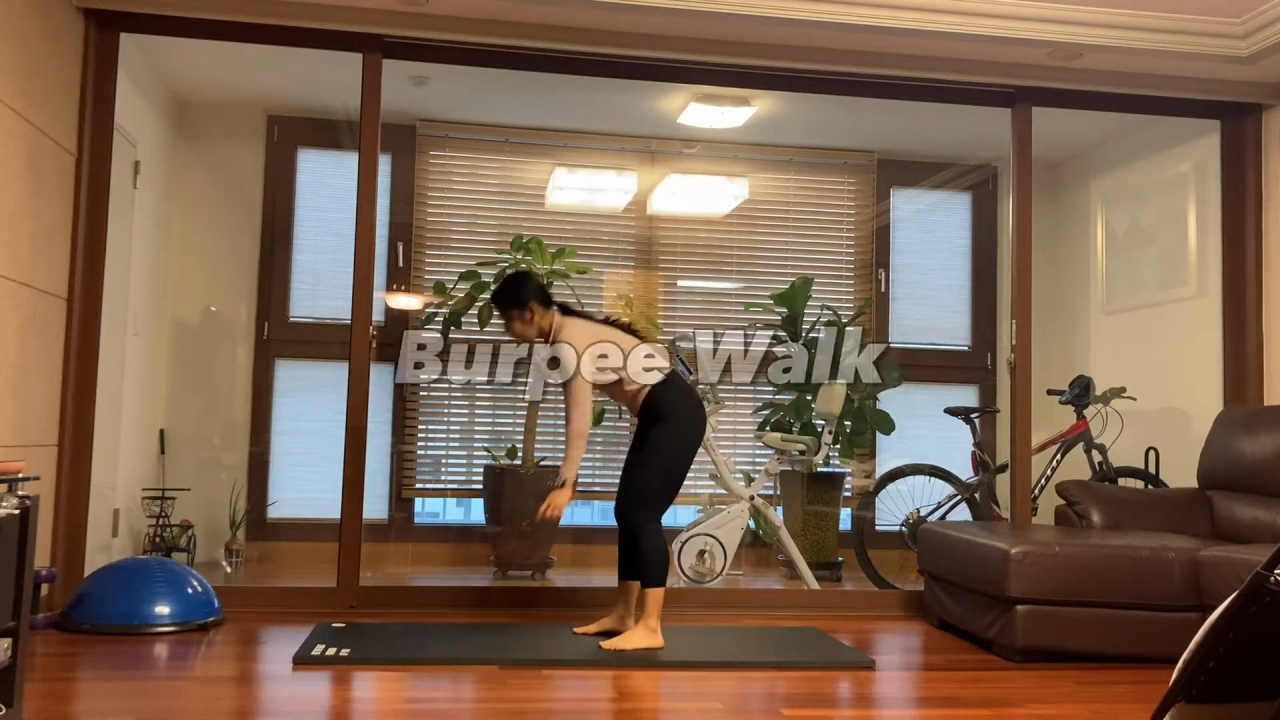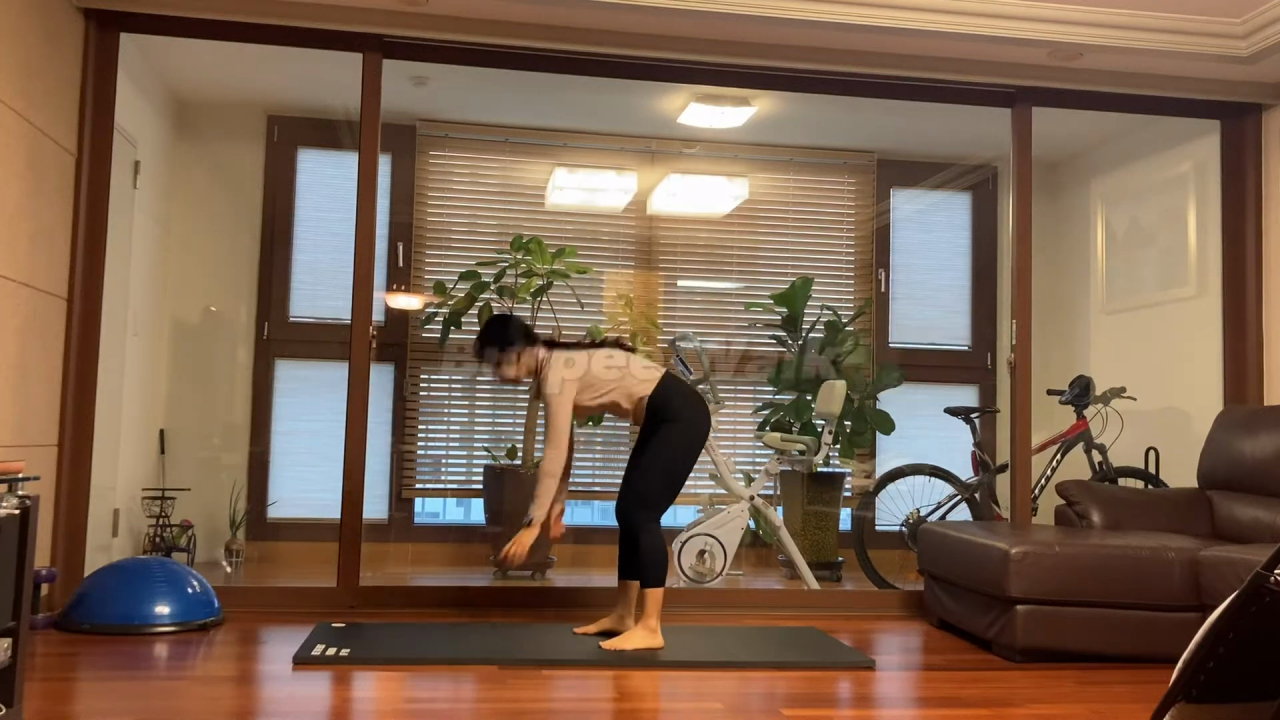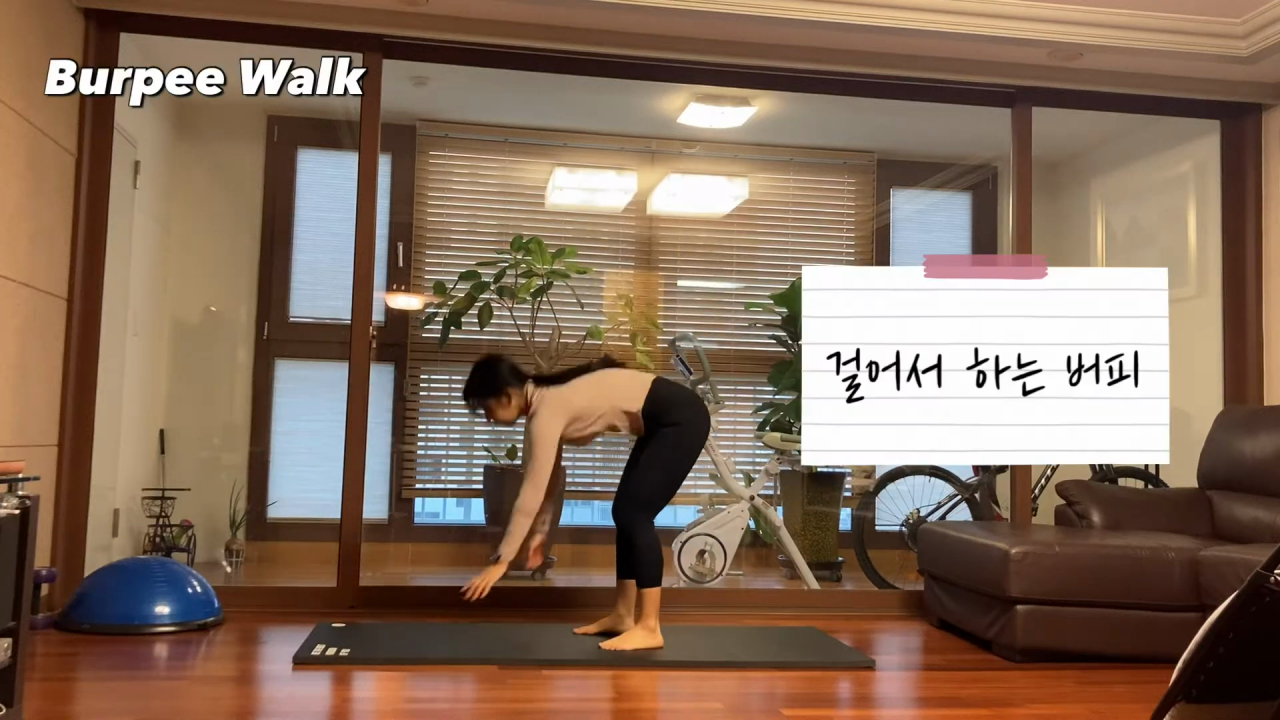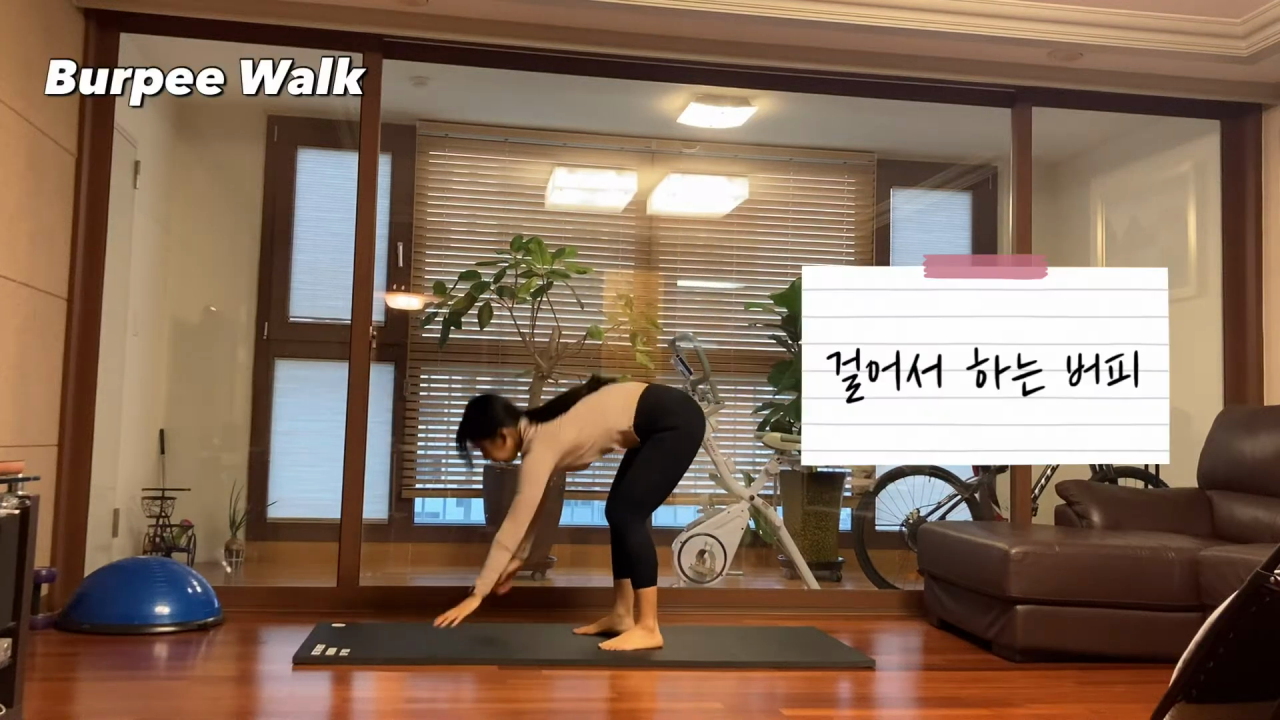
dt=0.1s
person 1, frame 1
left shoulder: (571, 338)
right shoulder: (561, 339)
left elbow: (581, 416)
right elbow: (576, 414)
left wrist: (565, 481)
right wrist: (567, 478)
left hip: (676, 414)
right hip: (656, 414)
left knee: (642, 509)
right knee: (629, 509)
left ankle: (649, 628)
right ankle: (624, 615)
person 1, frame 2
left shoulder: (557, 374)
right shoulder: (553, 369)
left elbow: (554, 454)
right elbow: (560, 450)
left wrist: (532, 524)
right wrist: (556, 506)
left hip: (682, 416)
right hip: (661, 417)
left knee: (639, 510)
right knee: (628, 510)
left ankle: (650, 628)
right ankle: (623, 614)
person 1, frame 3
left shoulder: (547, 411)
right shoulder: (544, 403)
left elbow: (532, 492)
right elbow: (541, 487)
left wrist: (501, 560)
right wrist: (537, 536)
left hip: (681, 418)
right hip: (664, 422)
left knee: (634, 511)
right knee: (626, 510)
left ankle: (649, 628)
right ankle: (623, 615)
person 1, frame 4
left shoulder: (540, 444)
right shoulder: (534, 433)
left elbow: (514, 524)
right elbow: (534, 506)
left wrist: (476, 595)
right wrist: (517, 559)
left hip: (676, 421)
right hip: (658, 422)
left knee: (627, 514)
right knee: (619, 512)
left ankle: (648, 629)
right ankle: (623, 614)
